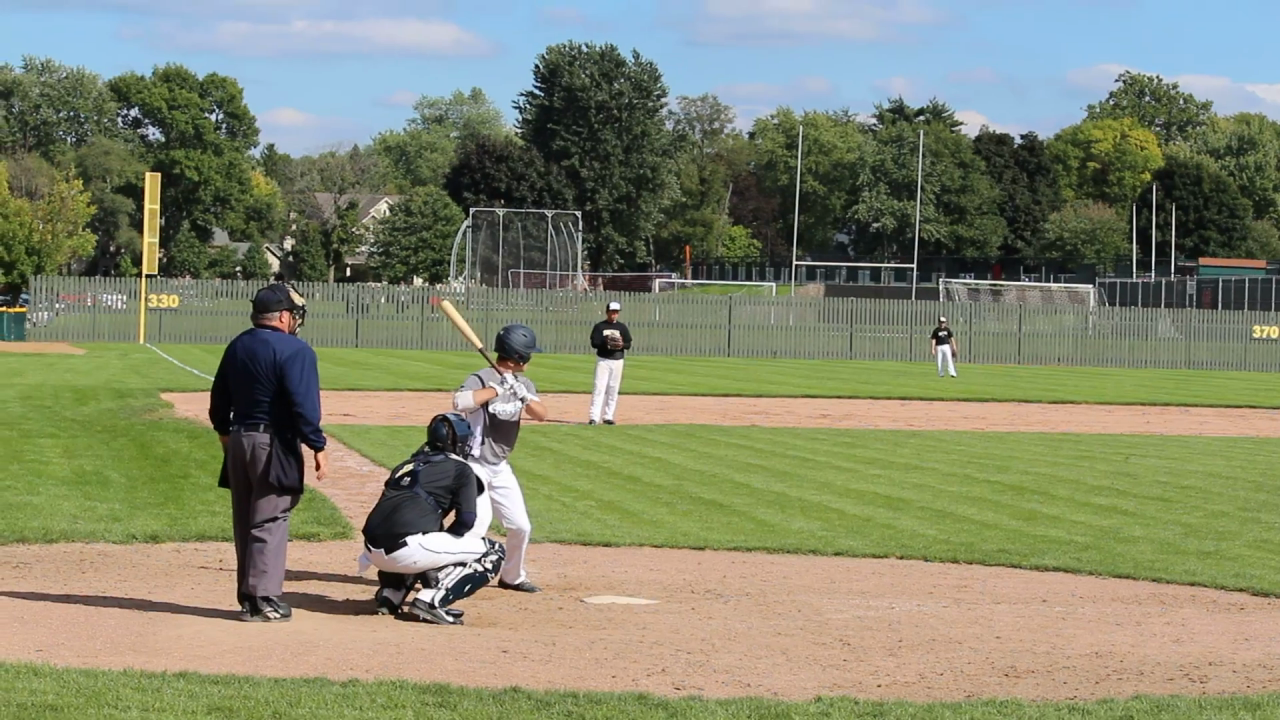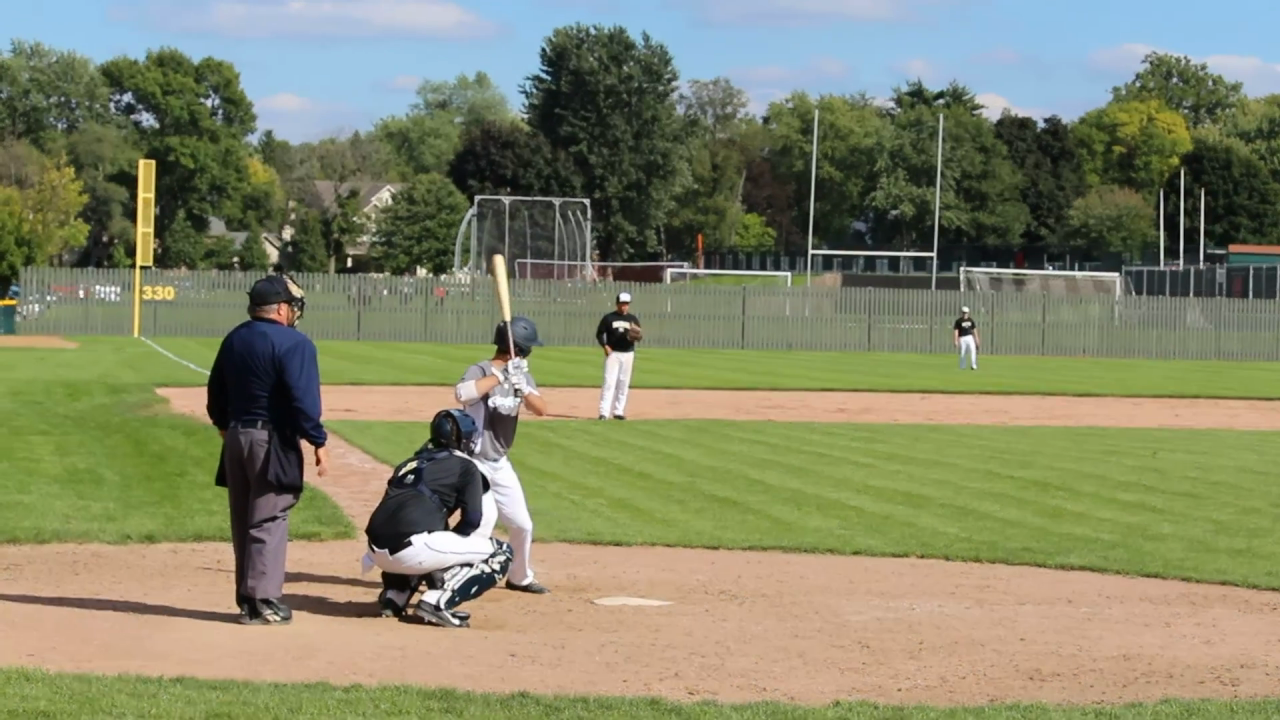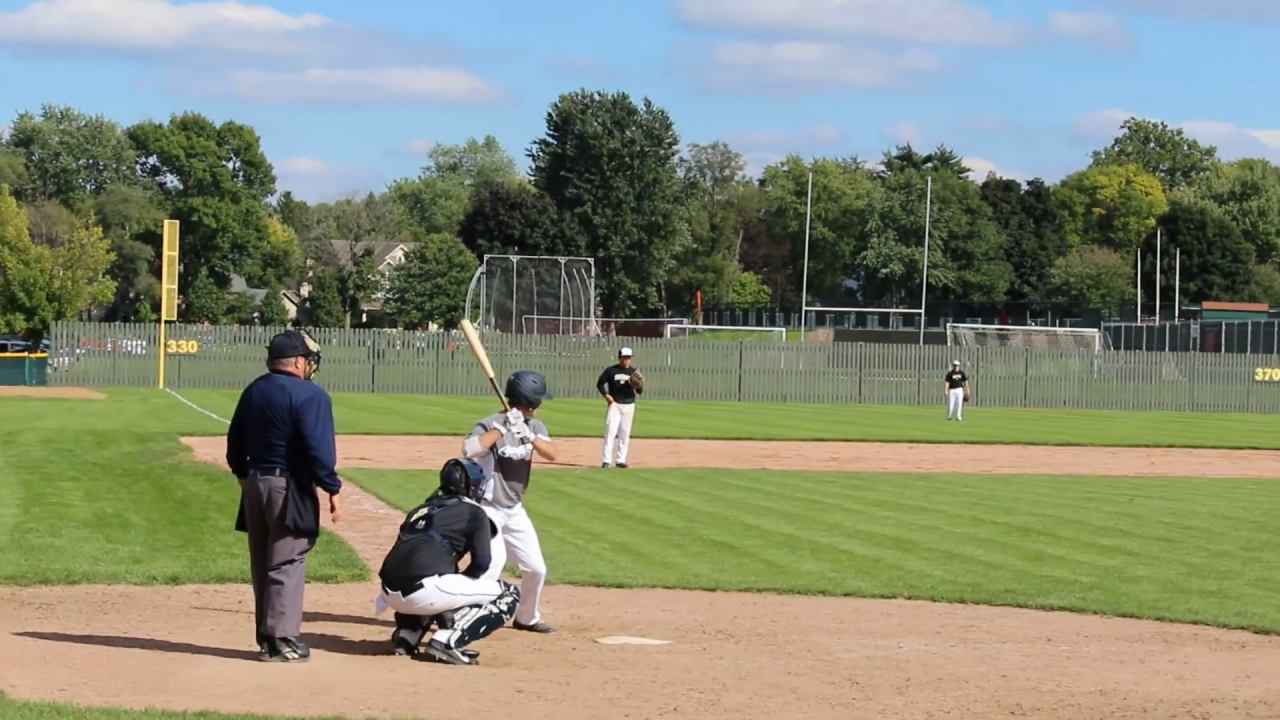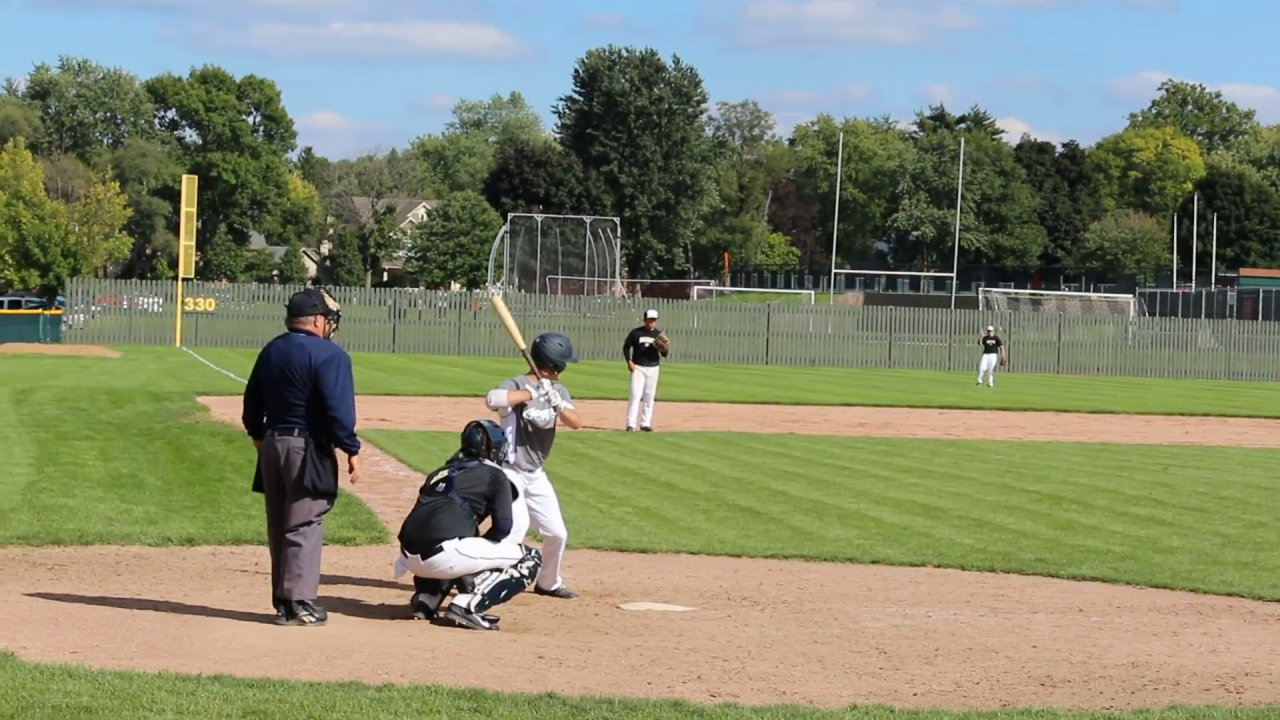
dt=0.4s
person 1, frame 1
left shoulder: (236, 346)
right shoulder: (295, 350)
left elbow: (219, 396)
right elbow: (304, 404)
left wrist: (225, 432)
right wrist: (317, 446)
left hip: (239, 442)
right hip: (274, 445)
left knee: (245, 521)
right knee: (270, 522)
left ankle: (248, 596)
right ankle: (263, 599)
person 1, frame 2
left shoulder: (233, 339)
right shoulder: (294, 343)
left elbow: (215, 391)
right elbow: (303, 398)
left wrist: (225, 427)
right wrist: (318, 442)
left hip: (236, 438)
right hip: (273, 441)
left knee: (243, 521)
right knee: (269, 521)
left ankle: (248, 598)
right ankle: (263, 602)
person 1, frame 3
left shoulder: (252, 391)
right shoulder: (310, 395)
left elbow: (235, 439)
right elbow: (319, 447)
left wrist: (244, 474)
right wrist: (332, 489)
left hip: (255, 485)
right hip: (290, 488)
left knee: (263, 564)
right knee: (287, 564)
left ankle: (268, 637)
right ankle: (282, 641)
person 1, frame 4
left shoulder: (270, 351)
right shoulder: (329, 354)
left elbow: (252, 399)
right elbow: (338, 408)
left wrist: (258, 435)
right wrist: (351, 449)
left hip: (272, 446)
right hip: (308, 449)
left knee: (280, 526)
right knee: (304, 526)
left ankle: (284, 599)
right ankle: (298, 603)
person 2, frame 1
left shoulder: (523, 383)
right shoulder: (481, 378)
left elbow: (542, 415)
right elbow: (459, 403)
left wrist: (525, 398)
right wrist: (498, 387)
left hip: (500, 467)
right hip: (473, 465)
left knee: (520, 525)
right knee: (477, 524)
left ankle: (512, 577)
person 2, frame 2
left shoulder: (522, 375)
right shoulder: (481, 371)
left elbow: (541, 409)
right elbow: (462, 394)
left wrist: (524, 390)
right wrist: (501, 376)
left hip: (500, 463)
right hip: (473, 462)
left knee: (522, 524)
right knee: (482, 522)
left ankle: (520, 578)
person 2, frame 3
left shoulder: (534, 426)
right shoulder: (490, 424)
left elbow: (552, 454)
right elbow: (468, 449)
left wrist: (528, 437)
right wrist: (502, 429)
left hip: (515, 510)
right hip: (488, 509)
left knee: (536, 568)
left ankle: (526, 617)
person 2, frame 4
left shoulder: (558, 390)
right shoulder: (516, 385)
left elbow: (576, 423)
right elbow: (492, 400)
left wrist: (559, 405)
right wrist: (533, 391)
left hip: (536, 474)
right hip: (509, 472)
left knee: (557, 532)
right knee: (514, 529)
left ankle: (548, 582)
person 3, frame 1
left shoulder: (407, 465)
right shoulder: (460, 469)
right elbow: (466, 519)
right wrist: (444, 542)
left hip: (375, 550)
right hip: (405, 548)
right knee: (493, 553)
left ankle: (390, 594)
right ankle: (431, 601)
person 3, frame 2
left shoulder: (410, 463)
right shoulder: (465, 466)
right elbow: (472, 519)
right wrist: (451, 540)
left hip: (379, 550)
right hip: (410, 548)
right knee: (501, 553)
left ankle: (393, 596)
right ankle: (437, 603)
person 3, frame 3
left shoulder: (422, 509)
right shoulder: (474, 512)
right elbow: (482, 562)
right wrist: (462, 583)
left hip: (392, 592)
right hip: (422, 590)
right knee: (508, 595)
left ankle: (406, 635)
right ankle: (447, 642)
person 3, frame 4
left shoulder: (442, 472)
right shoulder: (494, 475)
right elbow: (503, 526)
right wrist: (481, 545)
left hip: (411, 555)
right hip: (441, 554)
right knee: (529, 559)
left ankle: (425, 599)
right ankle: (467, 606)
